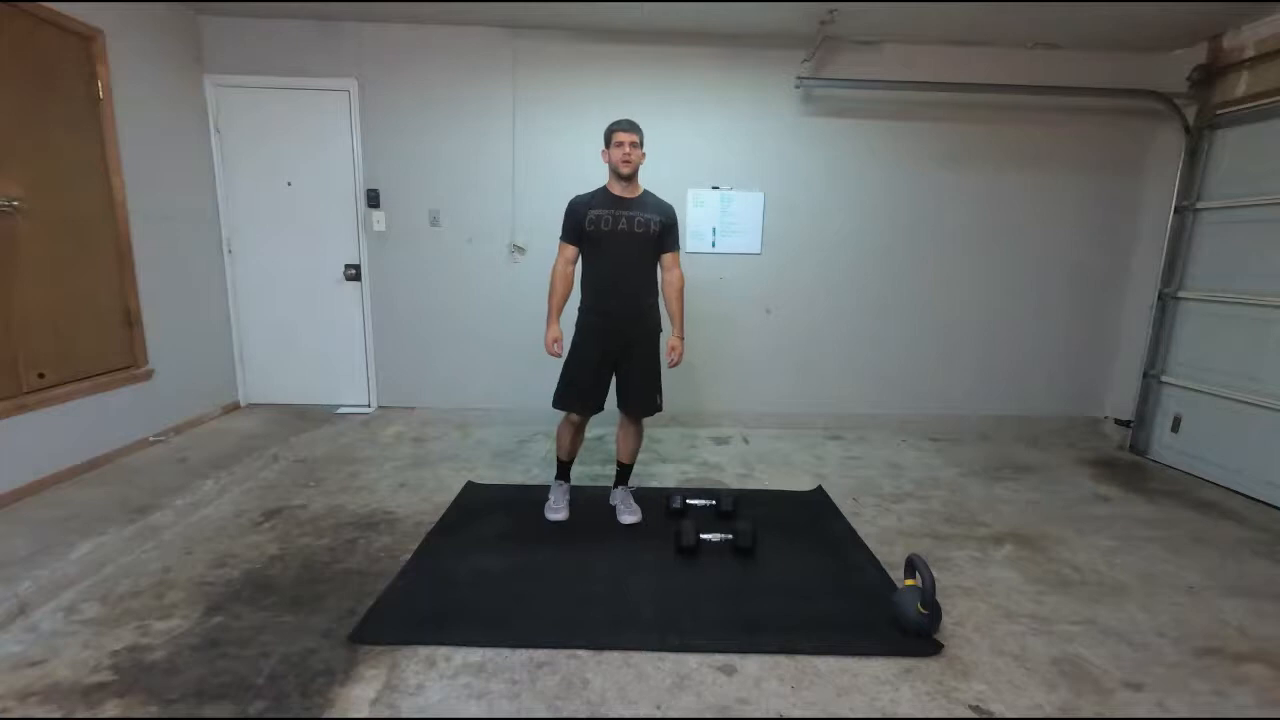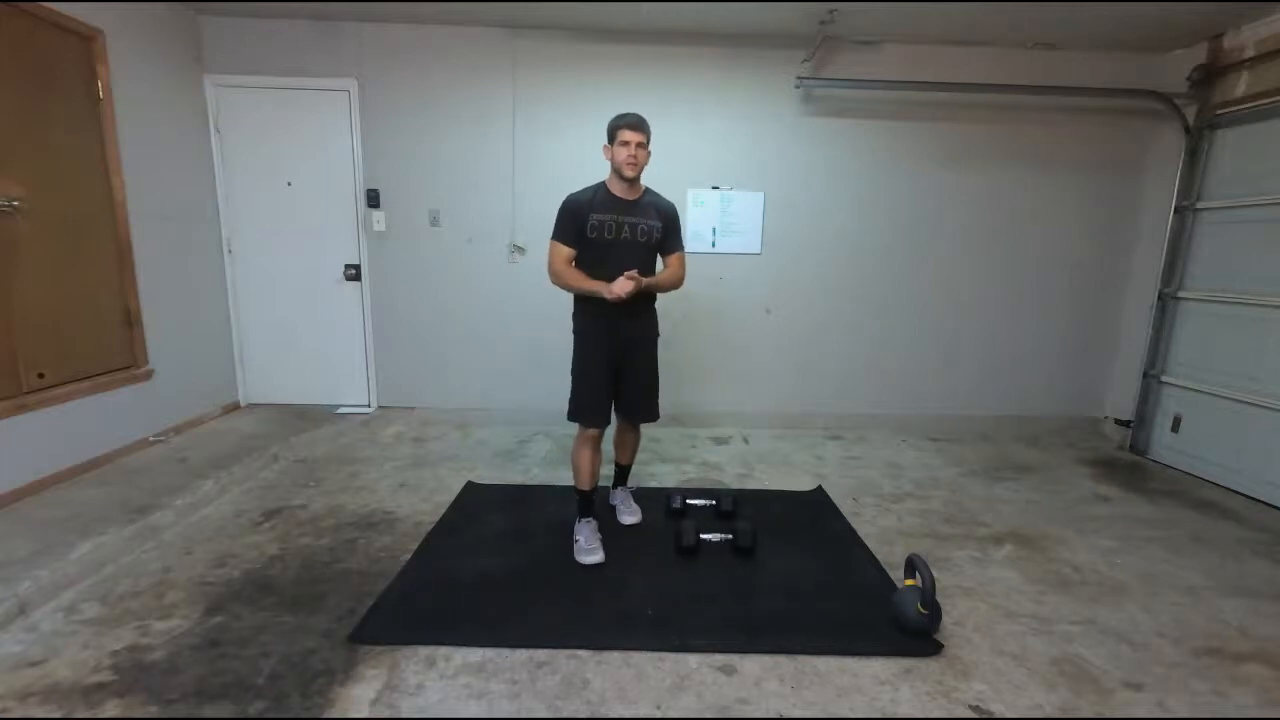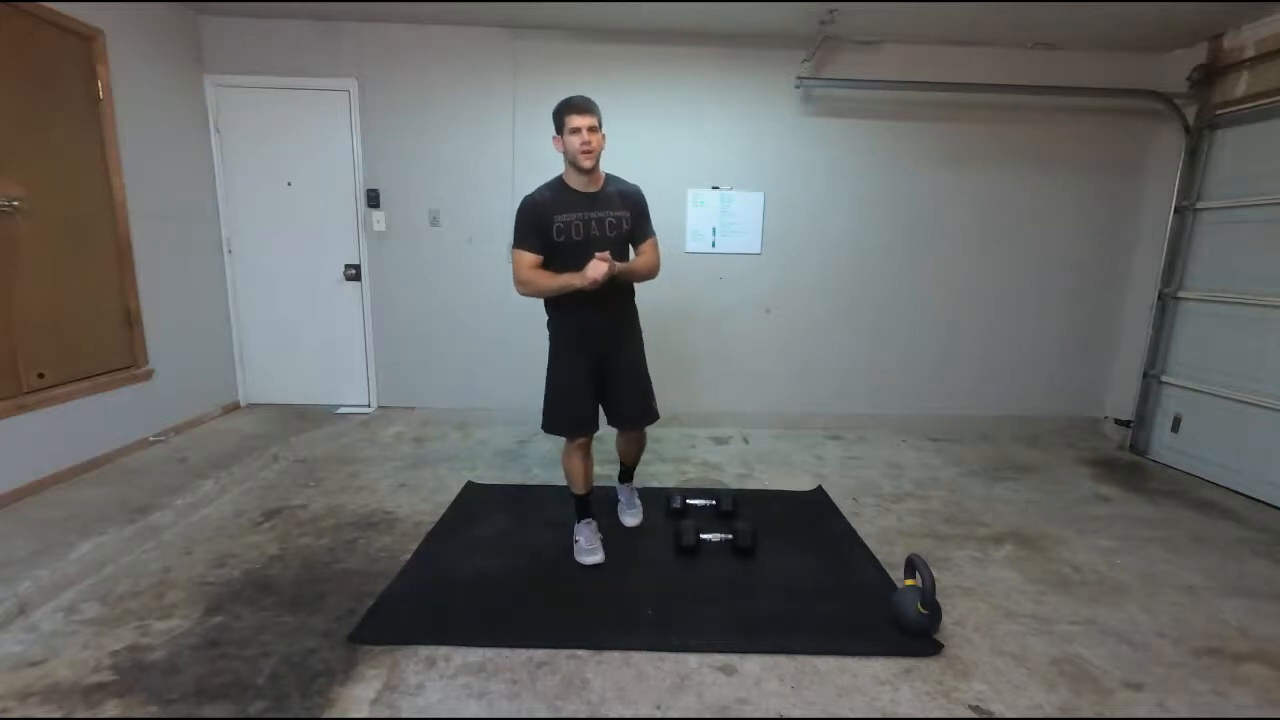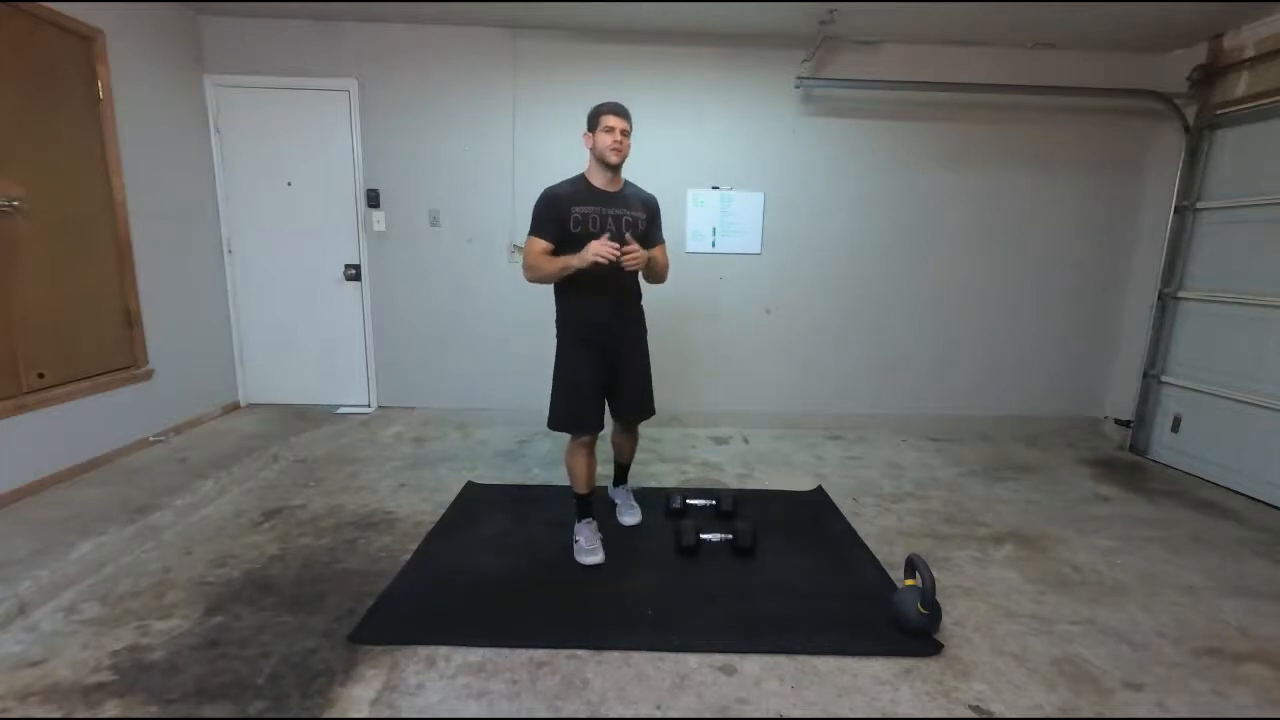
dt=1s
person 1, frame 1
left shoulder: (662, 212)
right shoulder: (582, 206)
left elbow: (671, 273)
right elbow: (565, 265)
left wrist: (677, 331)
right wrist: (552, 321)
left hip: (642, 331)
right hip: (593, 328)
left knee: (634, 414)
right knee: (576, 413)
left ankle: (621, 488)
right ankle: (561, 482)
person 1, frame 2
left shoulder: (663, 210)
right shoulder: (579, 204)
left elbow: (676, 274)
right elbow: (557, 269)
left wrist: (642, 283)
right wrist: (605, 288)
left hip: (641, 333)
right hip: (593, 333)
left knee: (631, 419)
right knee: (590, 428)
left ankle: (620, 488)
right ankle: (585, 518)
person 1, frame 3
left shoulder: (629, 196)
right shoulder: (538, 205)
left elbow: (651, 263)
right elbow: (524, 279)
left wrist: (615, 269)
right wrist: (580, 277)
left hip: (623, 334)
right hip: (571, 340)
left knee: (634, 425)
right knee: (578, 437)
left ankle: (626, 486)
right ankle: (584, 521)
person 1, frame 4
left shoulder: (644, 202)
right shoulder: (558, 198)
left elbow: (662, 272)
right elbow: (533, 267)
left wrist: (645, 260)
right wrist: (582, 257)
left hip: (629, 333)
right hip: (579, 337)
left knee: (629, 422)
right knee: (582, 434)
left ankle: (620, 487)
right ankle: (584, 520)
